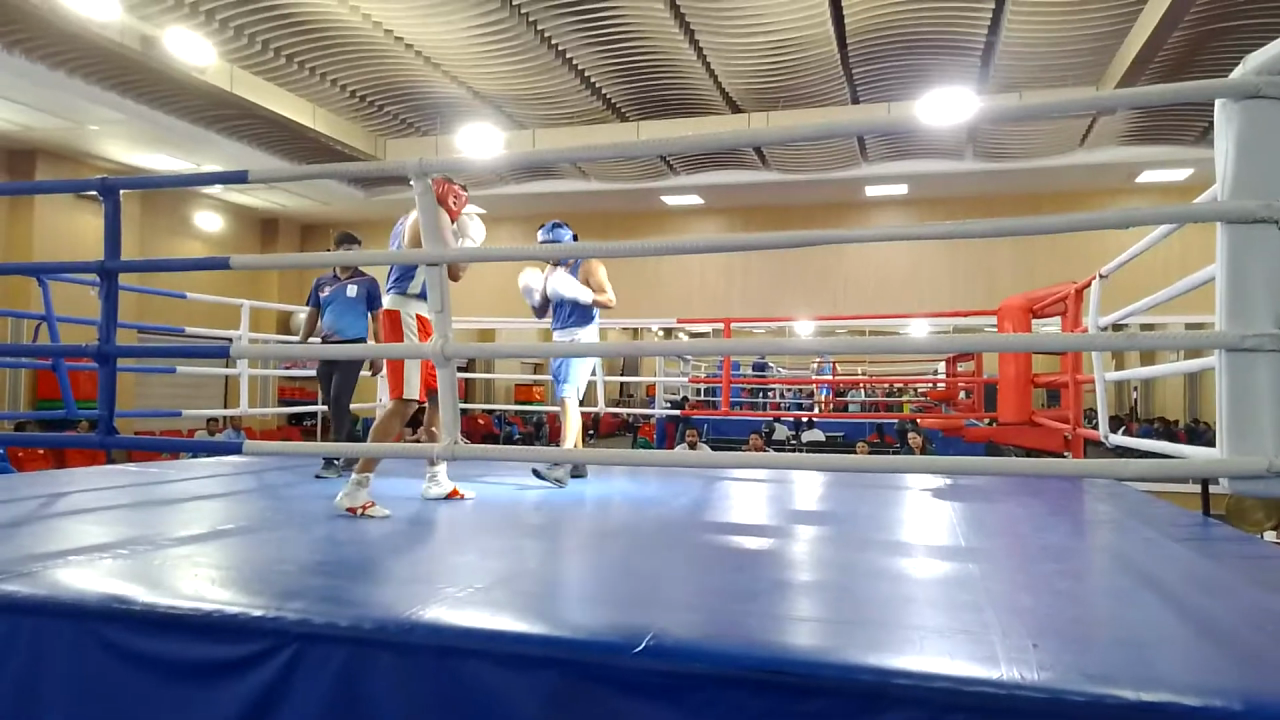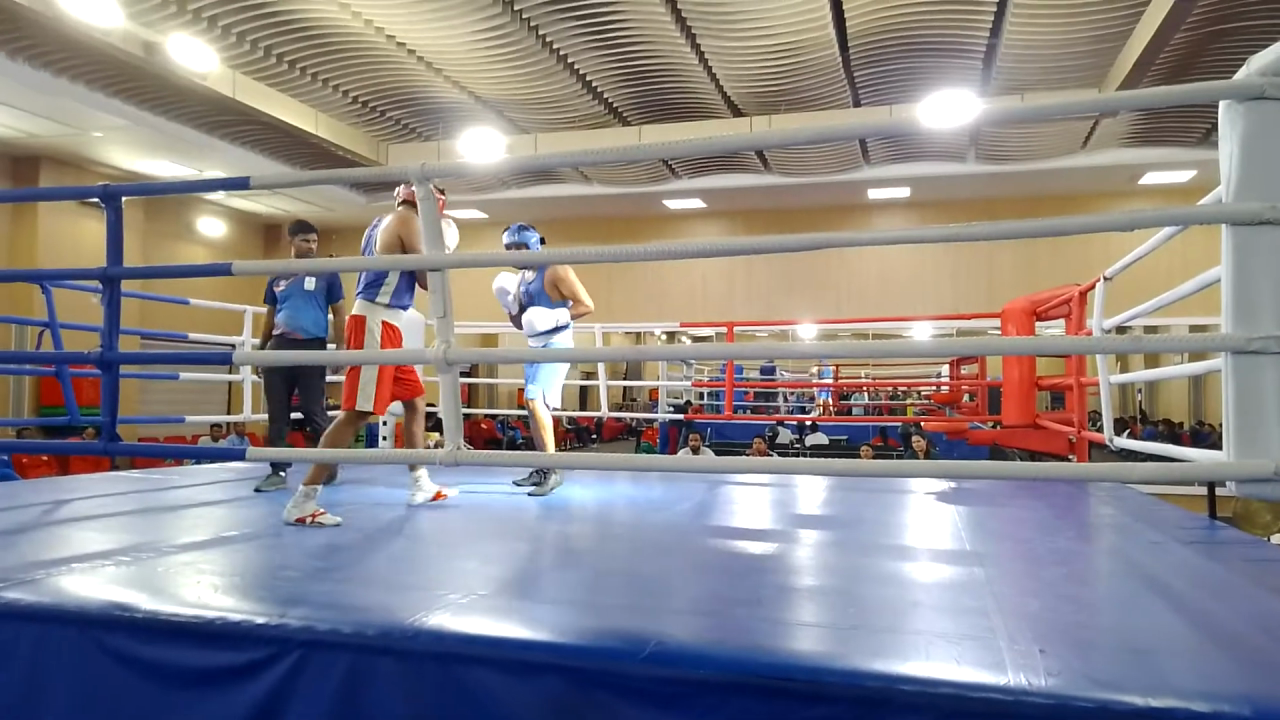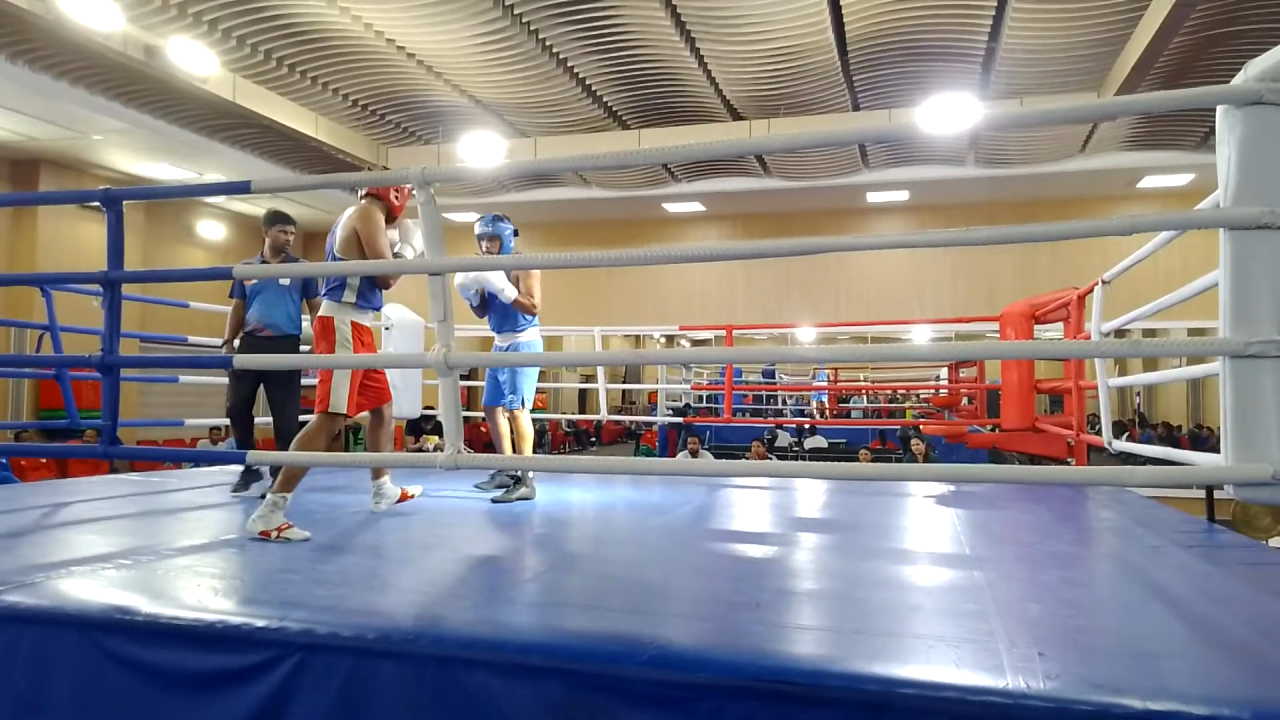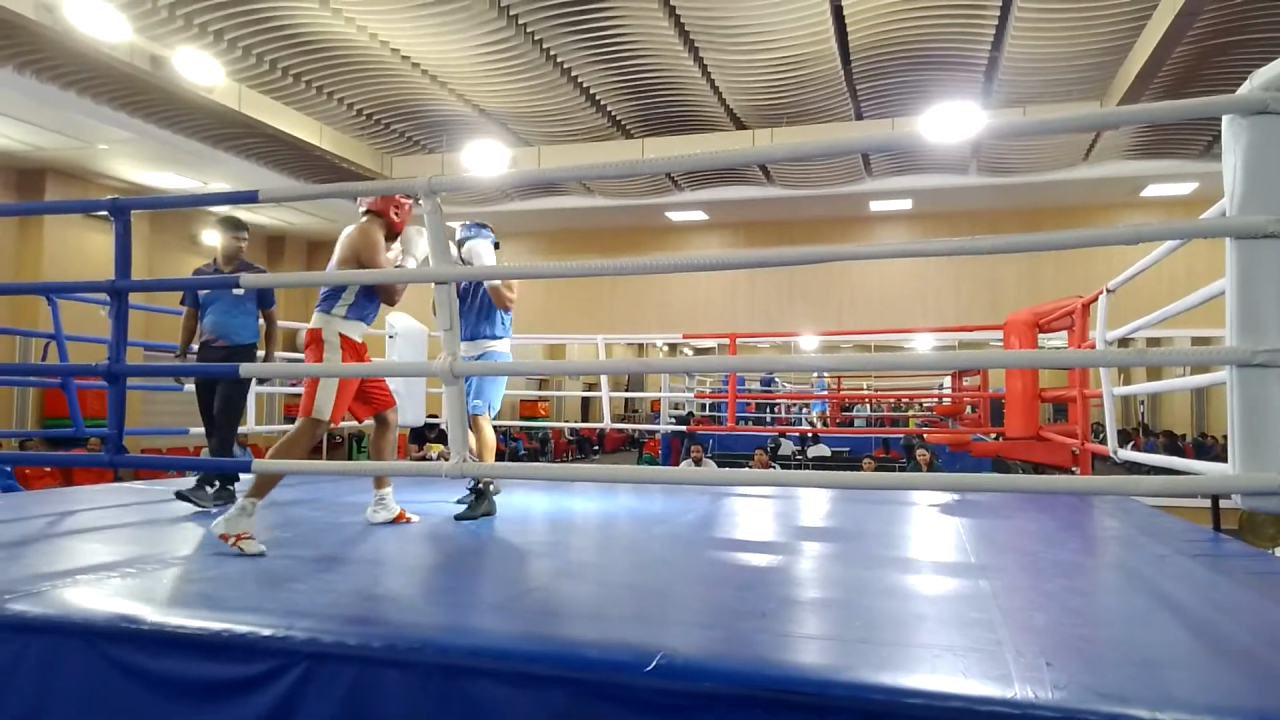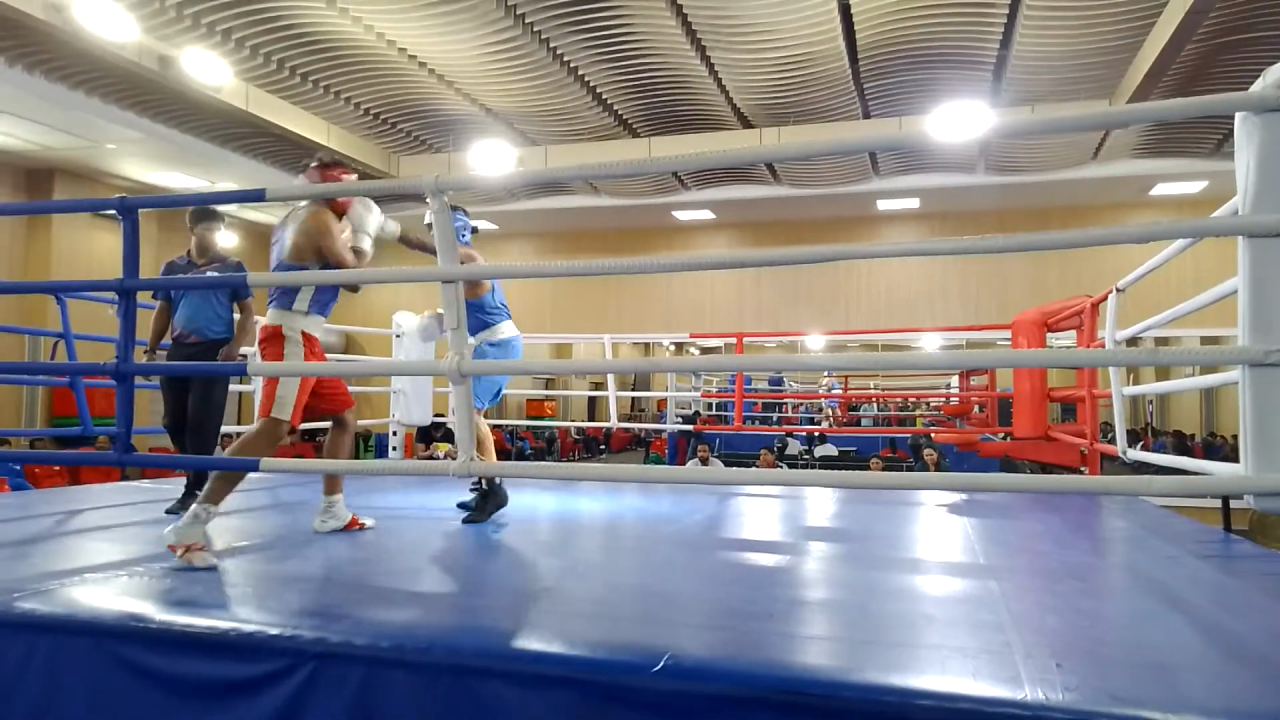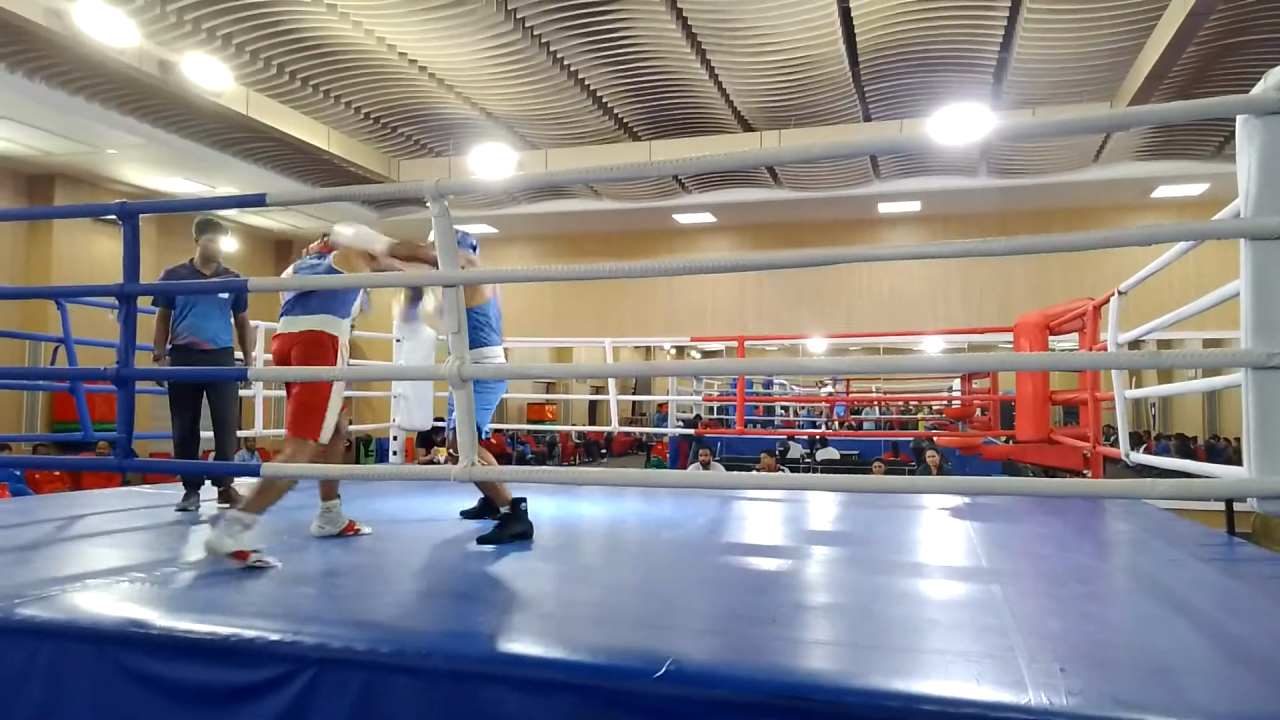
dt=0.7s
person 1, frame 1
left shoulder: (409, 221)
right shoulder: (434, 214)
right elbow: (454, 272)
left wrist: (456, 241)
right wrist: (468, 240)
left hip: (412, 316)
right hip: (407, 315)
left knee: (437, 395)
right knee: (404, 402)
left ankle: (437, 479)
right ankle: (355, 491)
person 1, frame 2
left shoulder: (382, 223)
right shoulder: (407, 219)
right elbow: (427, 279)
right wrist: (442, 249)
left hip: (385, 326)
right hip: (375, 323)
left knee: (415, 402)
right knee: (357, 414)
left ankle: (419, 482)
right ankle: (302, 502)
person 1, frame 3
left shoulder: (354, 218)
right shoulder: (368, 215)
right elbow: (385, 279)
left wrist: (397, 249)
right wrist: (408, 247)
left hip: (356, 328)
right hip: (343, 326)
left knee: (382, 409)
right knee: (331, 420)
left ankle: (384, 491)
right ankle: (269, 512)
person 1, frame 4
left shoulder: (359, 236)
right shoulder: (368, 233)
right elbow: (391, 295)
left wrist: (398, 255)
right wrist: (411, 256)
left hip: (350, 341)
right hip: (335, 340)
left knee: (387, 417)
right knee: (311, 429)
left ankle: (384, 504)
right ankle: (236, 518)
person 1, frame 5
left shoulder: (298, 218)
right shoulder: (320, 219)
right elbow: (354, 279)
right wrist: (364, 236)
left hip: (301, 338)
right hip: (290, 336)
left knee: (345, 415)
right knee: (274, 428)
left ankle: (333, 511)
right ankle: (191, 526)
person 1, frame 6
left shoulder: (293, 271)
right shoulder: (351, 255)
left hip: (285, 338)
right hip: (322, 339)
left knee: (335, 427)
right knee: (307, 447)
left ankle: (330, 516)
right ankle: (233, 525)
person 2, frame 1
left shoulder: (589, 266)
right shoulder: (550, 272)
left elbow: (609, 300)
right elbow: (542, 313)
left wrist: (577, 291)
right wrist: (532, 296)
left hip: (582, 340)
right hip: (560, 342)
left knee: (568, 398)
right knee: (566, 401)
left ankle: (563, 465)
right ankle: (576, 463)
person 2, frame 2
left shoulder: (556, 270)
right shoulder: (520, 279)
left elbow: (586, 305)
left wrist: (554, 317)
right wrist: (508, 304)
left hip: (556, 344)
right hip: (535, 346)
left knee: (534, 400)
right knee: (536, 405)
left ankle: (552, 471)
right ankle: (544, 469)
person 2, frame 3
left shoulder: (524, 265)
right shoulder: (487, 269)
left elbow: (533, 307)
right elbow: (482, 313)
left wrist: (502, 287)
right wrist: (470, 294)
left hip: (523, 344)
right hip: (501, 345)
left knee: (516, 409)
right knee: (491, 408)
left ankle: (525, 481)
right ankle: (506, 470)
person 2, frame 4
right shoulder: (461, 277)
left elbow: (508, 302)
left wrist: (487, 269)
left hip: (493, 354)
right hip: (465, 355)
left knee: (479, 416)
left ankle: (484, 496)
right ankle: (485, 481)
person 2, frame 5
left shoulder: (464, 256)
right shoulder: (461, 263)
left elbow: (432, 246)
right wrist: (445, 321)
left hip: (498, 344)
right hip: (491, 345)
left knee: (468, 411)
right knee: (471, 413)
left ankle: (491, 489)
right ankle: (490, 485)
person 2, frame 6
left shoulder: (465, 261)
left elbow: (425, 254)
left wrist: (377, 243)
left hip: (482, 366)
right hip: (479, 365)
right knee: (460, 440)
left ankle: (514, 516)
right ankle: (493, 499)
person 3, frame 1
left shoulder: (368, 283)
right shoulder: (321, 282)
left elbow: (377, 319)
right elbow: (312, 316)
right wrist: (300, 344)
left knee: (339, 403)
right knee: (334, 406)
left ankle: (332, 459)
person 3, frame 2
left shoulder: (327, 274)
right shoulder: (276, 276)
left elbow: (339, 313)
right elbow: (270, 315)
left wrist: (340, 349)
right wrist: (260, 350)
left hip: (312, 348)
right hip: (279, 348)
left knee: (312, 409)
right knee: (277, 412)
right ankle: (278, 471)
person 3, frame 3
right shoulder: (247, 268)
left elbow: (315, 309)
right elbow: (237, 309)
right wrist: (228, 342)
left hip: (285, 346)
right hip: (250, 345)
left knee: (285, 416)
right knee: (236, 407)
right ankle: (249, 467)
person 3, frame 4
left shoulder: (257, 275)
right shoulder: (200, 275)
left elbow: (270, 319)
right elbow: (190, 317)
left wrist: (269, 357)
right wrist: (181, 354)
left hip: (240, 355)
right hip: (207, 356)
left knee: (224, 421)
right knee: (213, 425)
left ankle: (204, 486)
right ankle: (227, 486)
person 3, frame 5
left shoulder: (232, 267)
right shoulder: (172, 268)
left elbow: (247, 311)
right elbow: (162, 311)
left wrist: (235, 345)
right wrist: (151, 350)
left hip: (213, 351)
right hip: (178, 351)
left knee: (202, 424)
right knee: (173, 421)
left ankle: (195, 490)
right ankle: (199, 473)
person 3, frame 6
left shoulder: (233, 279)
right shoulder: (174, 276)
left elbow: (242, 321)
right elbow: (162, 319)
left wrist: (249, 358)
right wrist: (159, 356)
left hip: (222, 359)
right hip: (184, 358)
left knee: (226, 424)
right knee: (185, 428)
left ankle: (224, 485)
right ankle: (191, 489)
